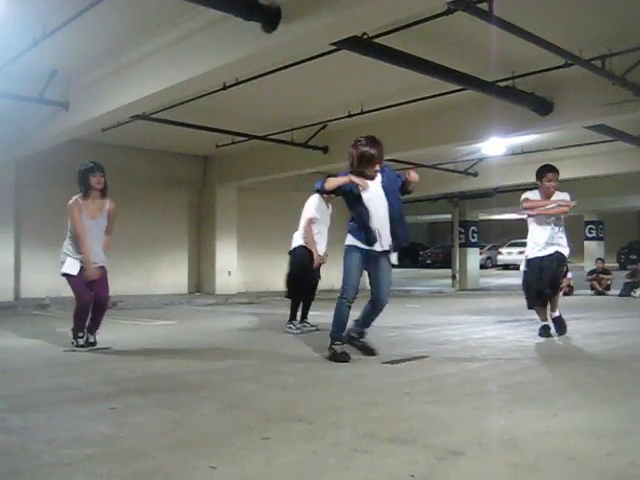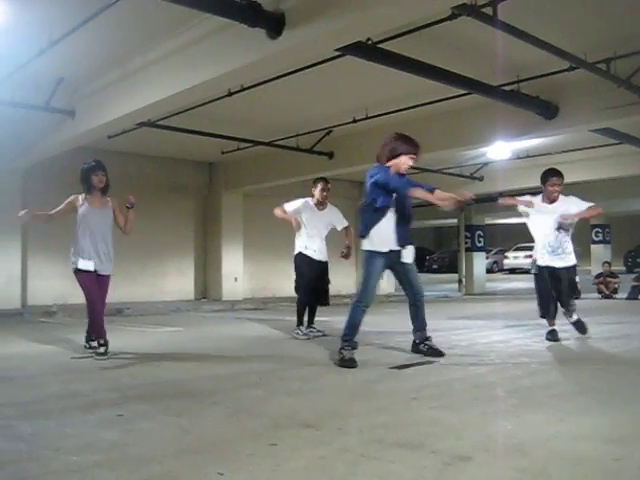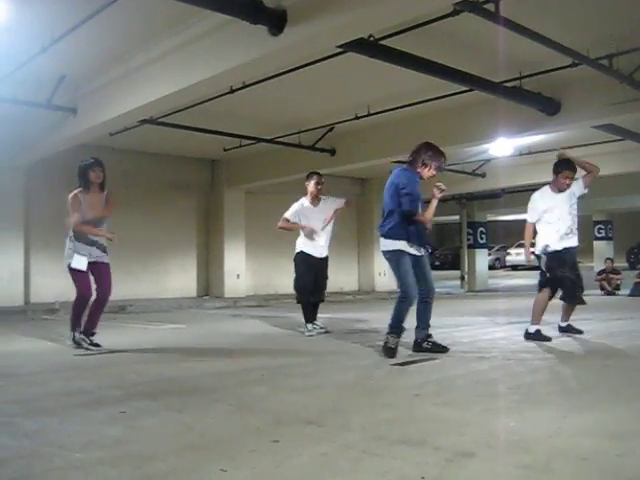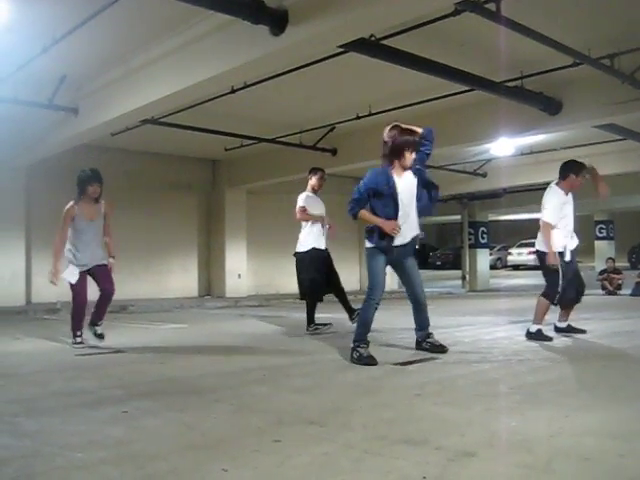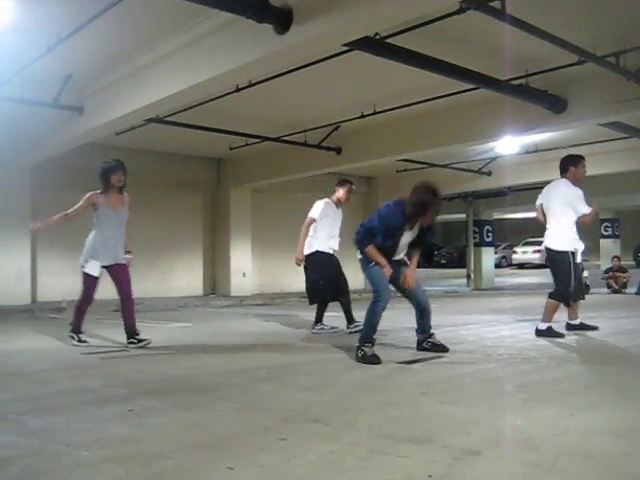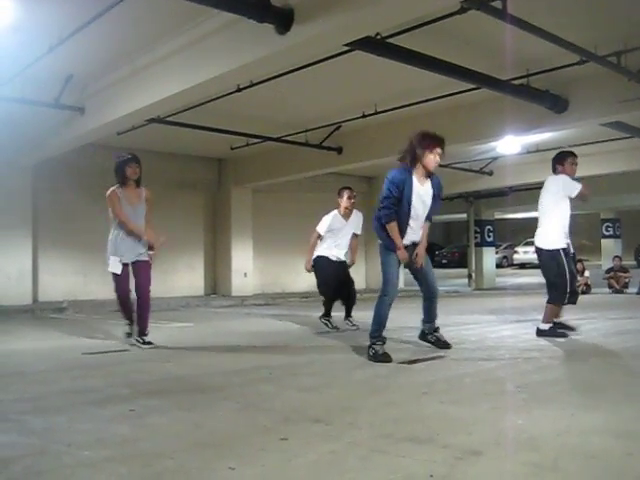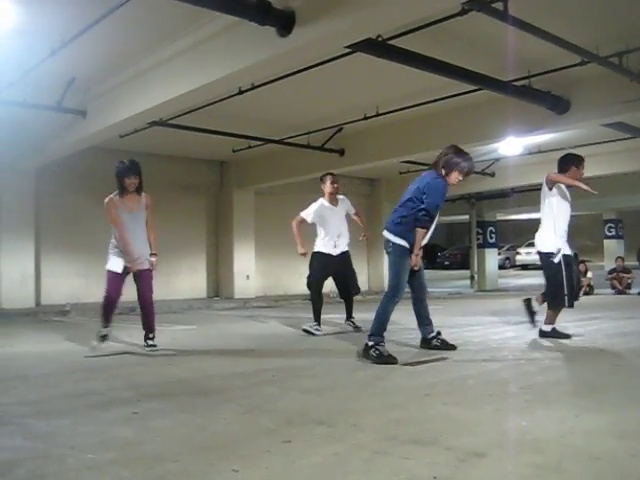
dt=0.4s
person 1, frame 1
left shoulder: (387, 174)
right shoulder: (350, 181)
left elbow: (404, 188)
right elbow: (322, 187)
left wrist: (409, 178)
right wrist: (349, 179)
left hip: (382, 249)
right hip: (357, 245)
left knee: (381, 298)
right knee: (348, 294)
left ankle: (356, 333)
right ankle: (336, 342)
person 1, frame 2
left shoulder: (401, 179)
right shoulder: (378, 174)
left elbow: (427, 191)
right elbow: (406, 190)
left wrist: (455, 197)
right wrist: (440, 200)
left hip: (398, 248)
right hip: (375, 248)
left knee: (417, 294)
right knee: (365, 299)
left ankle: (420, 341)
right ankle: (346, 348)
person 1, frame 3
left shoulder: (409, 178)
right shoulder: (405, 175)
left elbow: (423, 217)
right elbow: (409, 209)
left wrist: (435, 198)
right wrist: (425, 220)
left hip: (414, 245)
right hip: (397, 244)
left knee: (428, 292)
right knee: (409, 293)
left ankle: (422, 338)
right ankle: (392, 335)
person 1, frame 4
left shoulder: (414, 171)
right shoulder: (377, 177)
left elbow: (428, 137)
right elbow: (354, 207)
left wrist: (407, 131)
right wrist: (382, 222)
left hip: (404, 245)
right hip: (378, 245)
left knee: (418, 294)
right knee: (375, 295)
left ankle: (423, 337)
right ankle: (359, 345)
person 1, frame 5
left shoulder: (424, 224)
right shoulder: (390, 213)
right elbow: (362, 238)
left wrist: (411, 268)
right wrist: (383, 264)
left hip: (397, 261)
right hip: (374, 259)
left knee: (422, 301)
right knee: (382, 296)
left ankle: (424, 338)
right ankle: (365, 345)
person 1, frame 6
left shoulder: (434, 183)
right shoulder: (398, 177)
right elbow: (387, 213)
left wrist: (422, 245)
right wrist: (399, 247)
left hip: (415, 245)
right hip: (392, 244)
left knee: (431, 289)
right knee: (389, 291)
left ankle: (429, 330)
right ankle: (376, 342)
person 1, frame 7
left shoulder: (430, 179)
right shoulder: (437, 182)
right elbow: (423, 218)
left wrist: (417, 250)
right wrist: (416, 251)
left hip: (407, 242)
right hip: (400, 241)
left knee: (419, 290)
right knee: (396, 291)
left ankle: (429, 335)
right ankle: (373, 343)
person 2, frame 1
left shoulder: (110, 205)
right shoulder: (75, 204)
right elbow: (80, 235)
left wrist: (99, 257)
right wrist: (88, 263)
left hip: (96, 260)
right hip: (74, 259)
left knee: (102, 298)
right knee: (85, 299)
left ankle: (91, 333)
right ankle: (78, 335)
person 2, frame 2
left shoulder: (111, 203)
right shoulder: (77, 200)
left elbow: (126, 230)
right elbow: (52, 216)
left wrist: (130, 208)
right wrist: (31, 213)
left hip: (104, 260)
right hip: (83, 260)
left knee: (99, 303)
right knee: (94, 300)
left ankle: (91, 338)
right ankle: (101, 342)
person 2, frame 3
left shoulder: (107, 196)
right shoulder: (76, 197)
left elbow: (103, 213)
right elbow: (75, 226)
left wrist: (81, 218)
right wrist: (102, 233)
left hip: (98, 252)
right hip: (78, 251)
left knee: (104, 292)
right knee: (84, 293)
left ankle: (88, 333)
right ankle: (76, 330)
person 2, frame 4
left shoulder: (104, 207)
right shoulder: (72, 209)
right elbow: (61, 238)
left wrist: (111, 257)
right wrist: (55, 267)
left hip: (97, 258)
right hip: (75, 259)
left knee: (108, 289)
right knee: (80, 300)
left ankle: (96, 322)
right ankle: (77, 335)
person 2, frame 5
left shoulder: (126, 199)
right shoulder: (95, 198)
right elbow: (70, 214)
left wrist: (127, 251)
right wrist: (45, 224)
left hip: (116, 256)
right hip: (95, 254)
left knee: (126, 293)
right knee: (88, 295)
left ankle: (132, 336)
right ankle: (75, 331)
person 2, frame 6
left shoulder: (144, 193)
right shoulder: (113, 194)
right elbow: (125, 221)
left wrist: (151, 246)
right wrist: (149, 236)
left hip: (140, 250)
right hip: (120, 249)
left knee: (143, 291)
right knee: (123, 292)
left ankle: (141, 334)
right ankle: (130, 324)
person 2, frame 7
left shoulder: (146, 199)
right shoulder: (111, 201)
right elbow: (119, 232)
left wrist: (152, 253)
right wrist: (131, 257)
left hip: (142, 257)
right hip: (119, 255)
left knee: (146, 299)
right knee: (111, 295)
left ankle: (149, 337)
right ankle: (105, 326)
person 3, frame 1
left shoulder: (563, 197)
right shoulder: (529, 196)
left elbow: (564, 210)
right elbow: (525, 205)
left wrist: (536, 212)
right wrist: (555, 202)
left hip: (556, 250)
right hip: (534, 253)
left knee: (550, 280)
right knee: (531, 288)
left ankle: (555, 313)
right ankle: (544, 322)
person 3, frame 2
left shoulder: (570, 202)
right shoulder: (529, 201)
left elbow: (597, 210)
right elbow: (503, 201)
left wrist: (577, 216)
right wrist: (522, 202)
left hip: (565, 260)
right hip: (543, 261)
left knee: (567, 297)
right knee: (546, 299)
left ankle: (573, 316)
right ankle: (552, 328)
person 3, frame 3
left shoulder: (574, 188)
right shoulder: (539, 196)
left elbow: (595, 172)
right elbow: (529, 225)
left wrist: (572, 160)
right wrist: (527, 250)
left hip: (569, 248)
right hip: (549, 249)
left knee: (574, 288)
right knee: (548, 285)
left ankle: (564, 323)
right ankle: (533, 329)
person 3, frame 4
left shoulder: (565, 187)
right shoulder: (554, 197)
left elbow: (590, 170)
right elbow: (546, 226)
left wrist: (599, 183)
right wrist: (550, 253)
left hip: (565, 248)
right hip: (553, 250)
left knee: (576, 286)
right knee: (555, 288)
left ankle: (562, 323)
right ankle: (534, 329)
person 3, frame 5
left shoulder: (550, 187)
right shoulder: (574, 191)
left elbow: (539, 215)
right elbow: (586, 218)
right wrist: (594, 209)
left hip: (555, 244)
right hip: (563, 245)
left knee: (573, 284)
right knee: (564, 287)
left ankle: (574, 321)
right ankle: (543, 326)
person 3, frame 6
left shoulder: (551, 185)
right shoulder: (561, 180)
left elbow: (544, 214)
right elbow: (583, 194)
right wrist: (581, 191)
left hip: (545, 243)
right hip: (554, 244)
left knee: (560, 283)
right knee: (563, 284)
left ankle: (554, 320)
right ankle: (544, 326)
person 3, frame 7
left shoulder: (562, 189)
right shoulder: (552, 185)
right elbow: (551, 176)
right wrist: (580, 184)
left hip: (556, 245)
right hip: (552, 245)
left knee: (559, 288)
right knee: (562, 288)
left ankle: (534, 303)
right ankle: (547, 328)
person 4, frame 1
left shoulder: (328, 207)
right shoulder: (316, 200)
right elbow: (307, 226)
left wrist: (323, 252)
right wrist: (315, 253)
left hip: (315, 251)
right hip: (302, 248)
left knee: (311, 286)
right knee: (300, 284)
left ankle: (303, 320)
right ankle: (292, 321)
person 4, frame 2
left shoulder: (333, 211)
right shoulder: (303, 204)
left elbow: (347, 229)
right elbow: (277, 211)
left wrist: (348, 247)
right wrist: (292, 217)
left hip: (321, 256)
right hip: (303, 253)
left knee: (319, 291)
right knee: (305, 288)
left ankle: (310, 325)
right ankle: (299, 327)
person 4, frame 3
left shoulder: (328, 202)
right shoulder: (299, 206)
left elbow: (347, 202)
right elbow: (281, 224)
left wrist: (335, 211)
right wrist: (301, 227)
left hip: (321, 253)
right hip: (304, 252)
left knee: (318, 289)
right knee: (304, 286)
left ankle: (313, 321)
right ankle: (308, 323)
person 4, frame 4
left shoulder: (317, 199)
right shoulder: (304, 197)
right elbow: (300, 215)
left wrist: (327, 224)
right wrist: (321, 218)
left hip: (320, 247)
right hip: (309, 249)
left knee: (333, 281)
right knee: (314, 286)
left ankle: (351, 312)
right ankle: (311, 324)
person 4, frame 5
left shoulder: (339, 211)
right shoulder: (323, 204)
right elbow: (306, 225)
right wrist: (300, 250)
left hip: (329, 253)
right hip: (316, 253)
left knee: (341, 286)
right knee: (324, 289)
left ankle: (351, 323)
right ankle: (317, 324)
person 4, frame 6
left shoulder: (358, 216)
right shoulder: (331, 218)
right elbow: (315, 237)
left wrist: (353, 257)
right wrist: (309, 260)
left hip: (340, 259)
right hip: (323, 257)
left knee: (349, 290)
right knee: (332, 287)
left ankle: (348, 317)
right ankle: (326, 315)
person 4, frame 7
left shoulder: (343, 201)
right shoulder: (318, 207)
left elbow: (355, 214)
right elbow: (295, 222)
left wrist: (364, 228)
right wrist: (300, 245)
left hip: (342, 252)
right hip: (322, 253)
left knee: (349, 286)
right knee: (315, 285)
left ankle: (349, 318)
right ankle: (316, 323)
